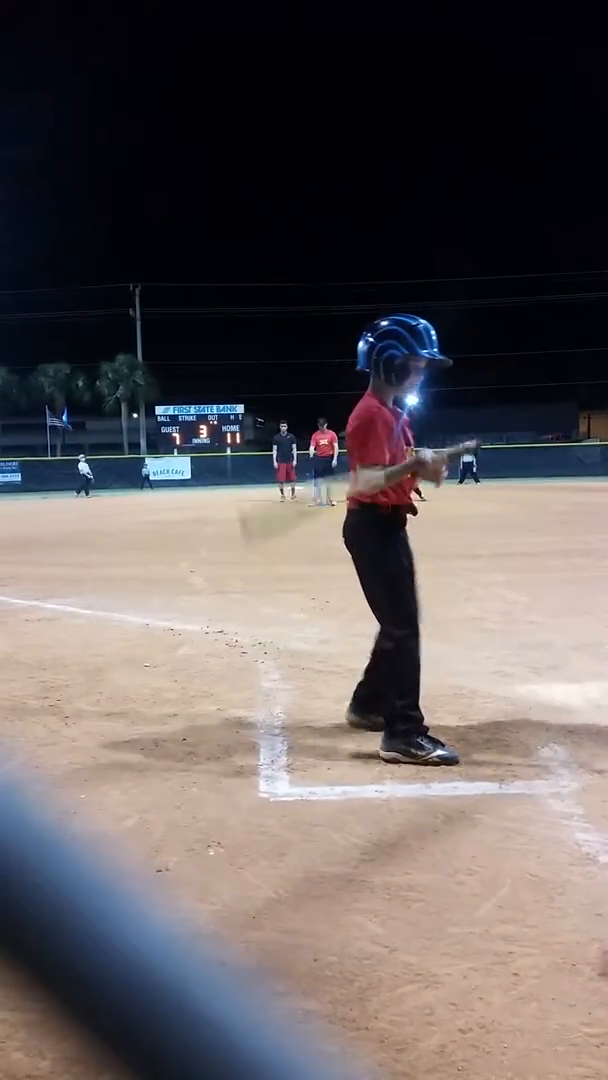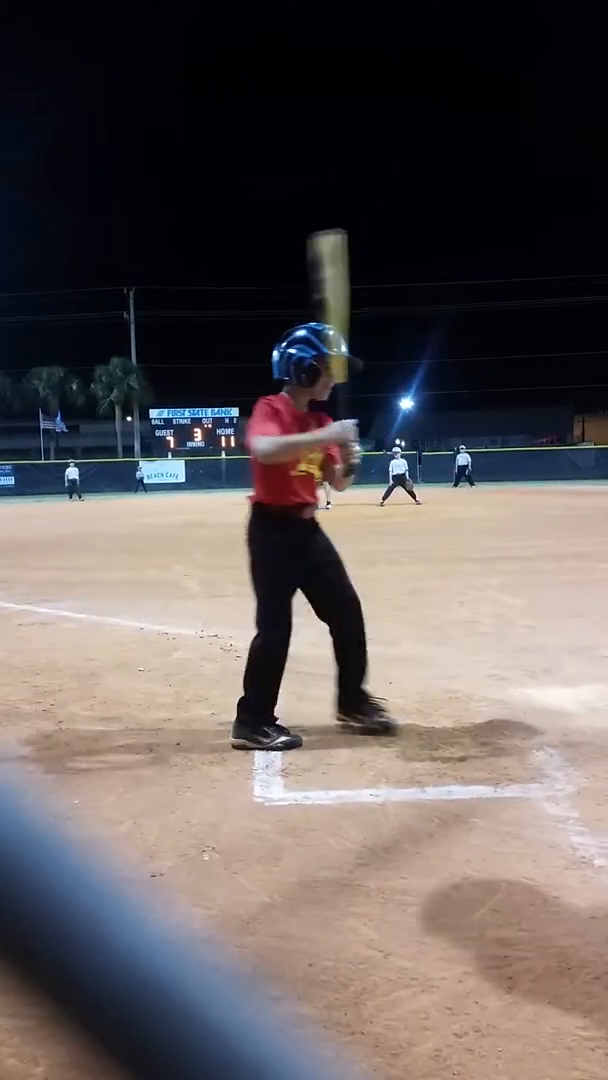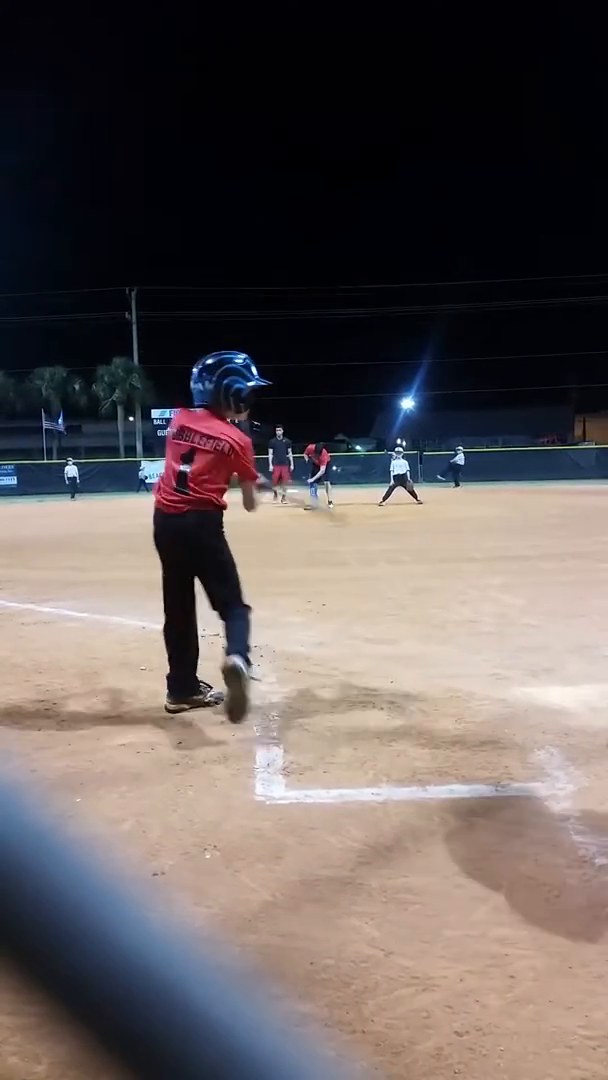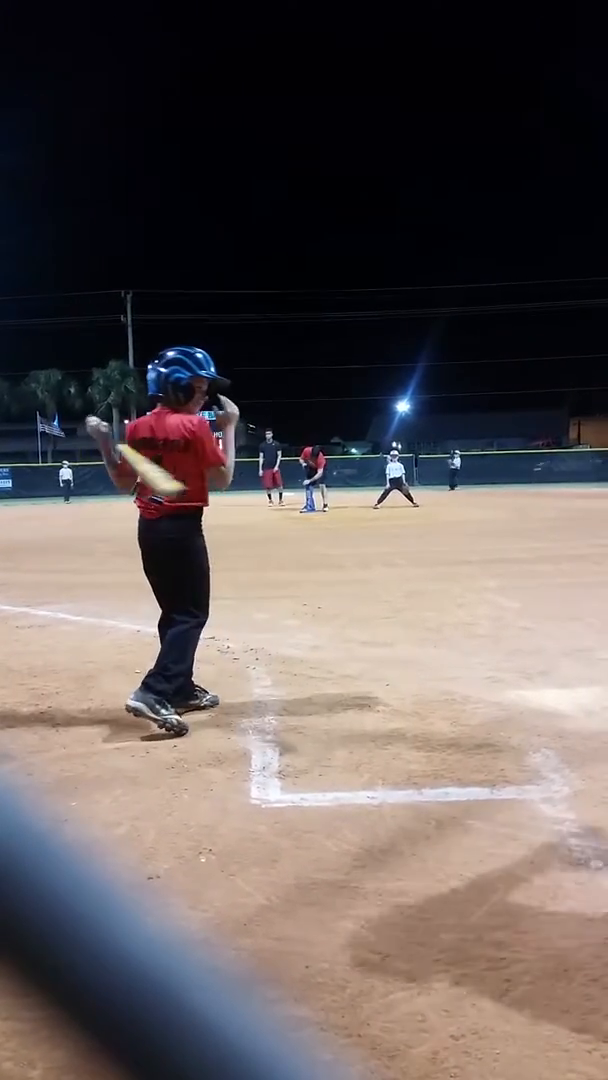
dt=0.7s
person 1, frame 1
left shoulder: (392, 413)
right shoulder: (370, 413)
left wrist: (423, 467)
right wrist: (415, 464)
left hip: (389, 525)
right hip: (372, 526)
left knee: (400, 620)
right knee: (401, 626)
left ankle: (370, 701)
right ankle: (403, 734)
person 1, frame 2
left shoulder: (323, 422)
right shoulder: (271, 408)
left elbow: (338, 484)
right elbow: (262, 451)
left wrist: (349, 460)
right wrist: (322, 437)
left hip: (306, 526)
right hip: (272, 528)
left knee: (346, 610)
right knee: (274, 625)
left ankle: (352, 701)
right ankle: (252, 722)
person 1, frame 3
left shoulder: (180, 419)
right shoulder: (237, 439)
right elbow: (250, 499)
left wrist: (247, 479)
right wrist: (251, 493)
left hip: (165, 520)
right hip: (201, 524)
left knee: (178, 606)
right knee: (231, 604)
left ankle: (182, 686)
right ankle: (238, 659)
person 1, frame 4
left shoulder: (137, 428)
right shoulder: (195, 426)
left elbow: (123, 483)
right elbow: (222, 481)
left wrist: (102, 440)
right wrist: (230, 428)
left hip: (148, 528)
right hip: (182, 529)
left knee: (173, 611)
right knee: (191, 614)
left ankle: (180, 688)
right ankle: (153, 693)
